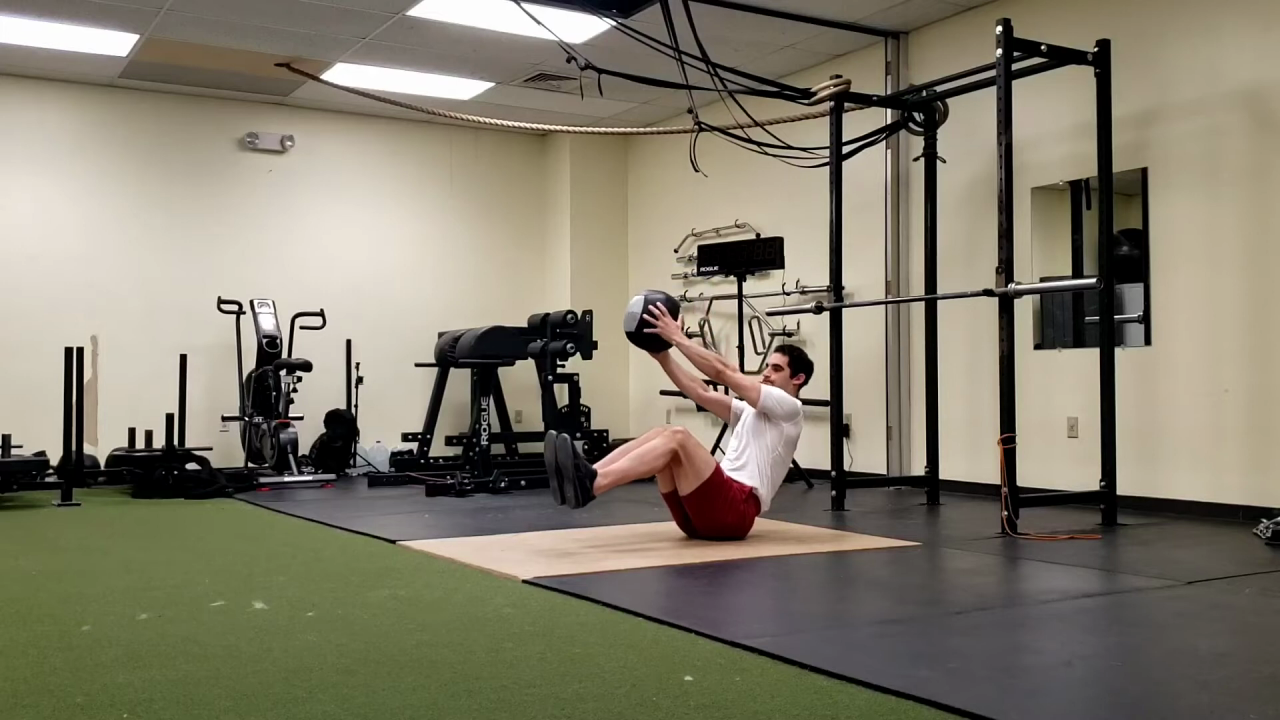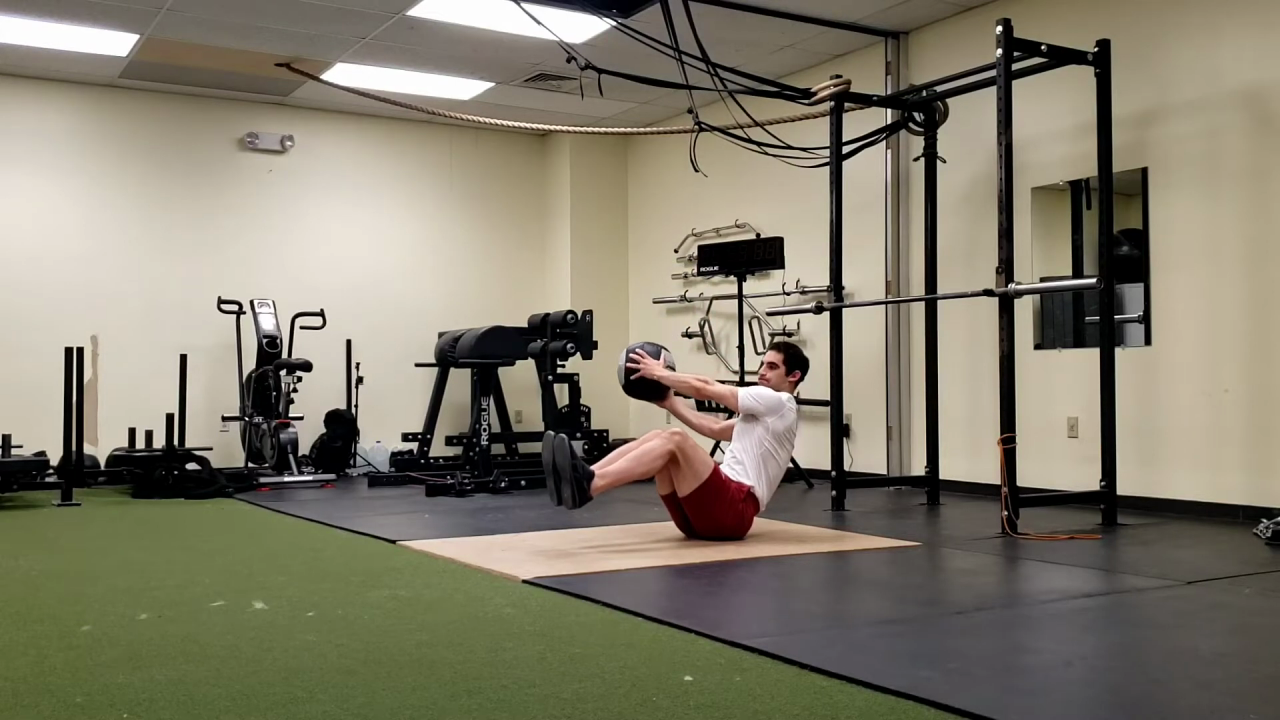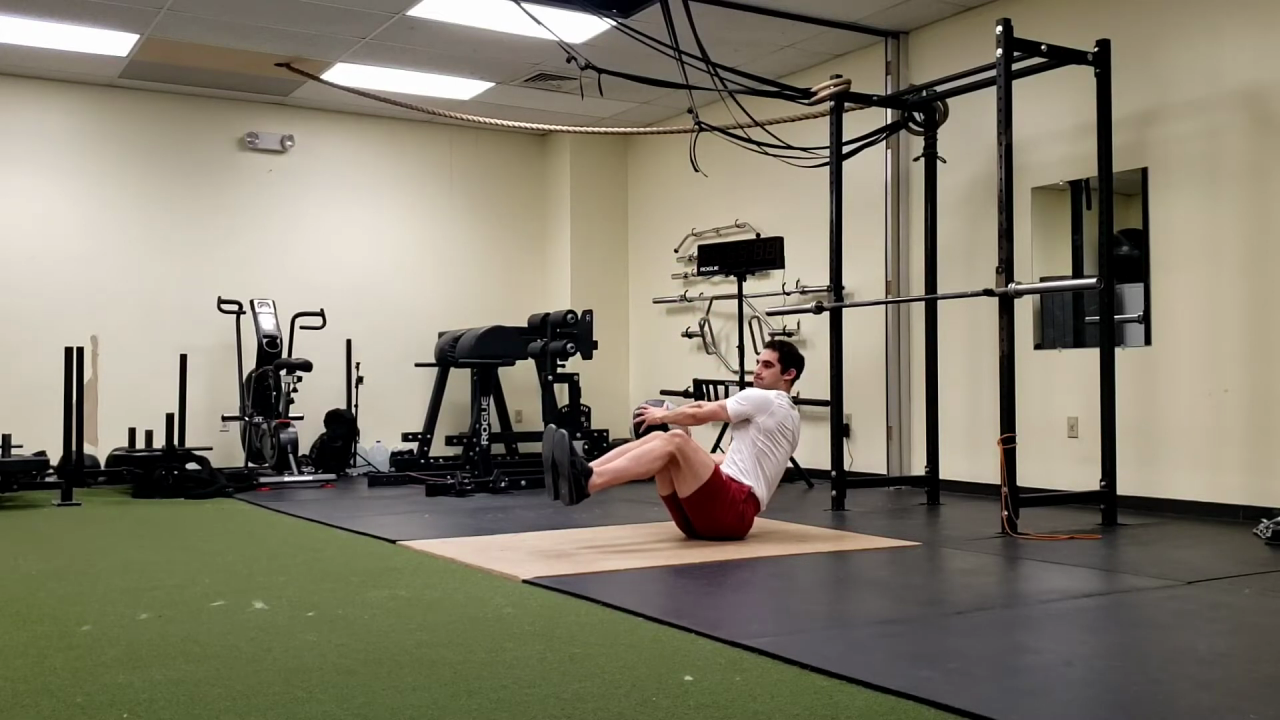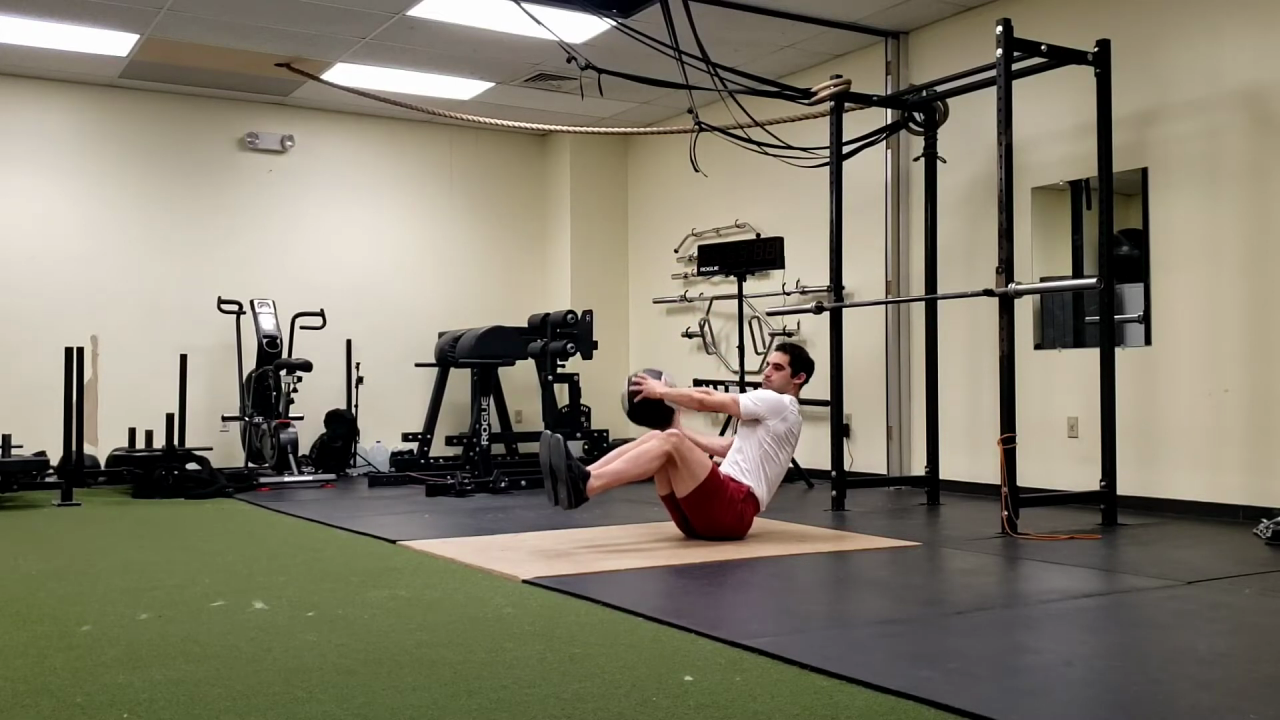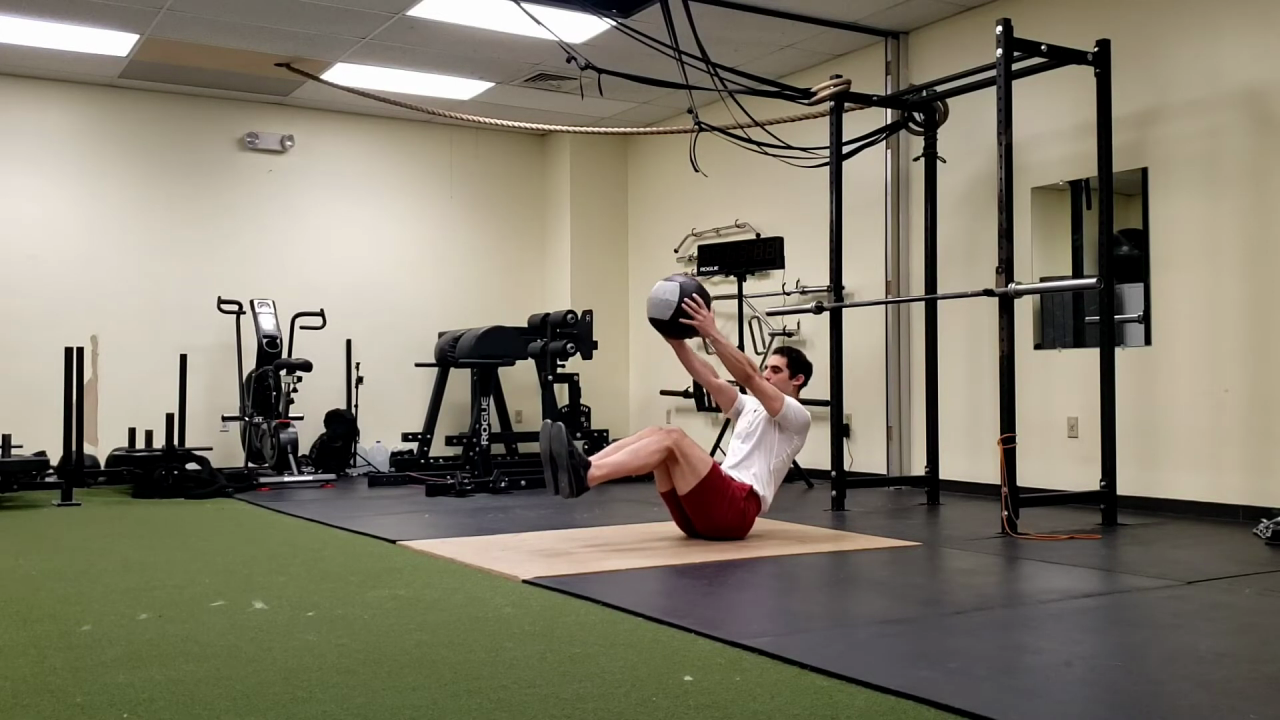
dt=1s
person 1, frame 1
left shoulder: (789, 409)
right shoulder: (752, 410)
left elbow: (724, 373)
right elbow: (702, 393)
left wrist: (676, 337)
right wrist: (662, 355)
left hip: (735, 510)
right hip: (702, 509)
left knee: (677, 437)
right knee: (662, 435)
left ankle: (590, 485)
right ankle: (587, 476)
person 1, frame 2
left shoulder: (778, 403)
right shoulder: (762, 414)
left elbow: (706, 388)
right elbow: (716, 429)
left wrist: (659, 373)
right wrist: (669, 402)
left hip: (733, 510)
right hip: (704, 510)
left knee: (674, 439)
right knee: (658, 437)
left ankle: (588, 486)
right ankle: (585, 476)
person 1, frame 3
left shoulder: (767, 400)
right shoulder: (775, 413)
left elbow: (701, 412)
left wrist: (662, 416)
right wrist: (690, 456)
left hip: (733, 510)
right hip: (709, 508)
left knee: (675, 440)
right knee: (658, 440)
left ankle: (585, 483)
right ankle: (583, 473)
person 1, frame 4
left shoulder: (777, 403)
right shoulder: (771, 413)
left elbow: (707, 400)
right elbow: (724, 448)
left wrist: (661, 391)
right wrist: (676, 426)
left hip: (732, 510)
right hip: (706, 509)
left knee: (672, 441)
right knee: (657, 437)
left ankle: (584, 487)
right ankle: (581, 477)
person 1, frame 5
left shoulder: (796, 417)
right shoulder: (752, 406)
left elbow: (749, 377)
right elbow: (711, 380)
left wrist: (712, 333)
right wrist: (676, 341)
left hip: (735, 509)
right hip: (704, 507)
left knee: (672, 437)
right knee: (658, 434)
left ankle: (584, 476)
right ankle: (582, 468)
